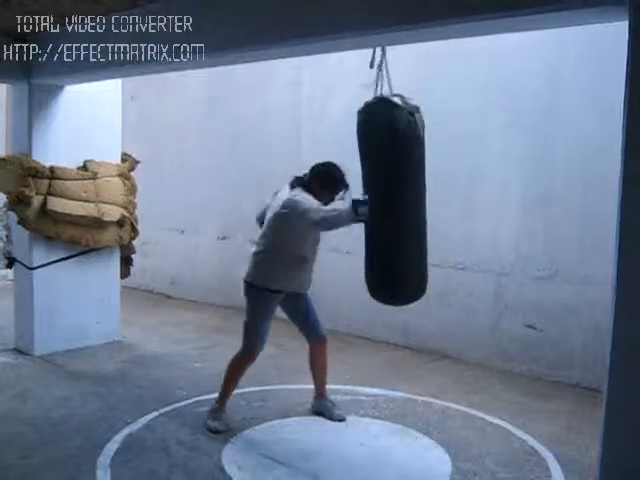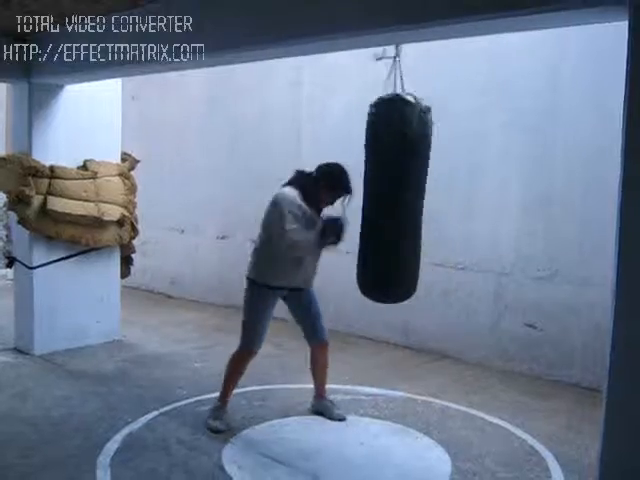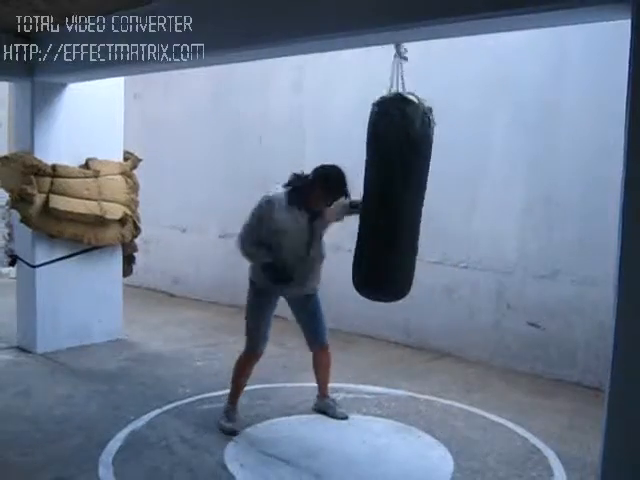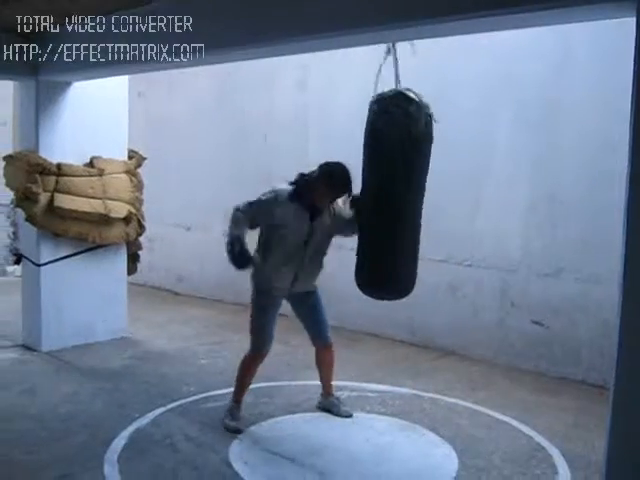
dt=0.1s
person 1, frame 1
left shoulder: (286, 196)
right shoulder: (297, 201)
left elbow: (262, 218)
right elbow: (322, 219)
right wrist: (357, 210)
left hip: (293, 286)
right hip: (264, 285)
left knee: (319, 340)
right knee: (250, 352)
left ankle: (321, 399)
right ankle: (218, 407)
person 1, frame 2
left shoulder: (305, 202)
right shoulder: (287, 199)
right elbow: (292, 242)
left wrist: (327, 230)
right wrist: (323, 236)
left hip: (298, 283)
right hip: (265, 282)
left knee: (320, 342)
right knee: (249, 348)
left ankle: (320, 399)
right ankle: (219, 407)
person 1, frame 3
left shoulder: (324, 209)
right shoulder: (274, 204)
left elbow: (344, 209)
right elbow: (247, 240)
left wrist: (360, 205)
right wrist: (269, 265)
left hip: (304, 288)
right hip: (266, 286)
left knee: (321, 346)
right knee: (253, 351)
left ankle: (323, 398)
right ankle: (231, 407)
person 1, frame 4
left shoulder: (330, 210)
right shoulder: (279, 199)
left elbow: (350, 226)
right elbow: (241, 214)
left wrist: (356, 211)
right wrist: (235, 242)
left hip: (304, 286)
right hip: (268, 284)
left knee: (324, 344)
right knee: (259, 351)
left ankle: (327, 396)
right ankle: (234, 406)
